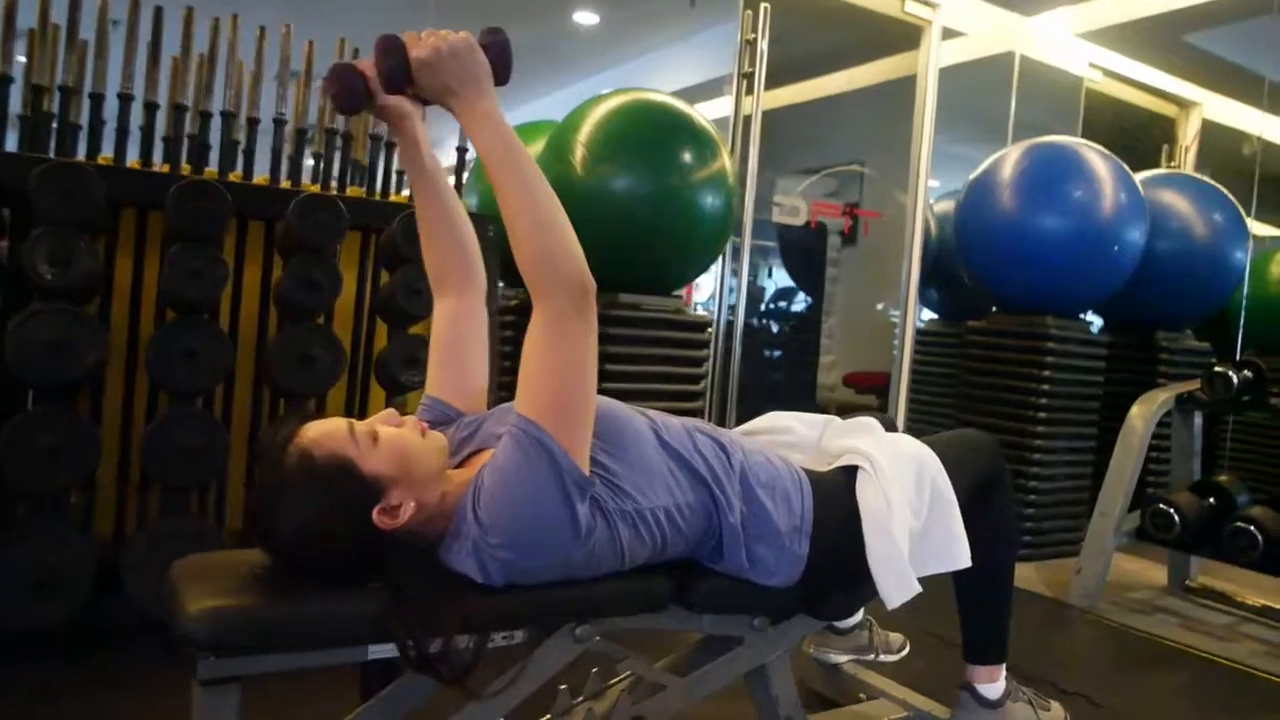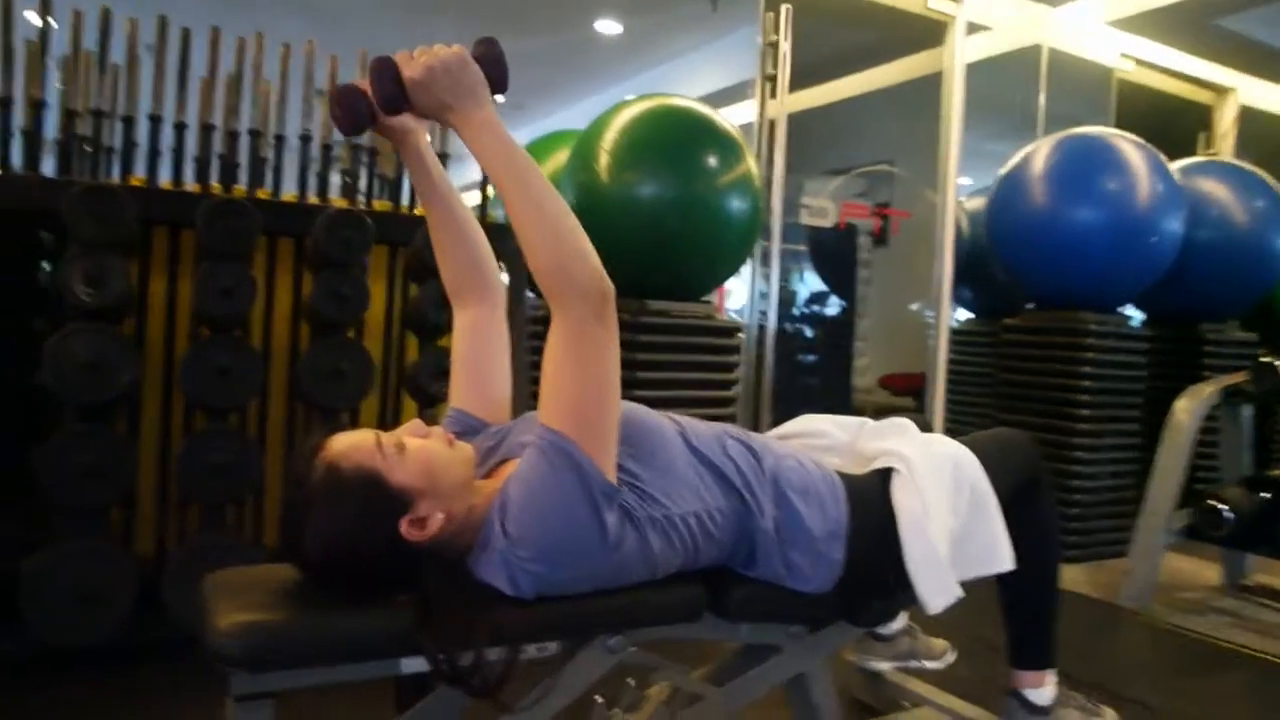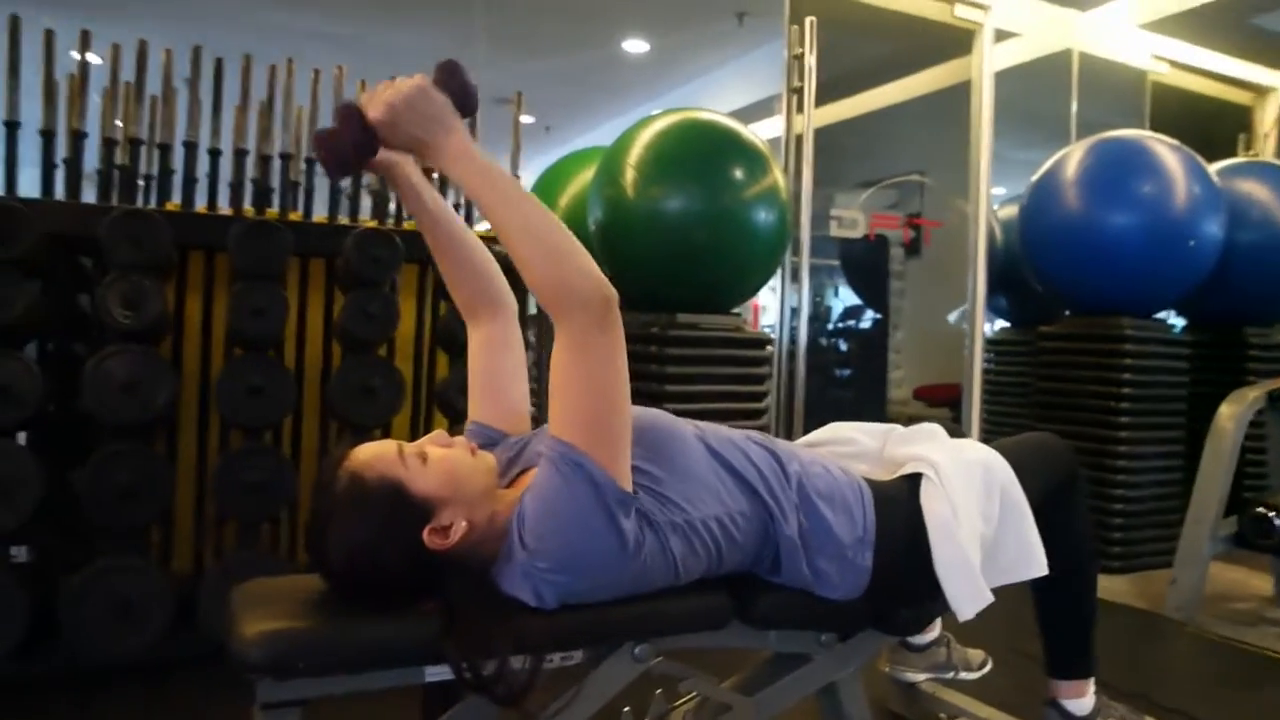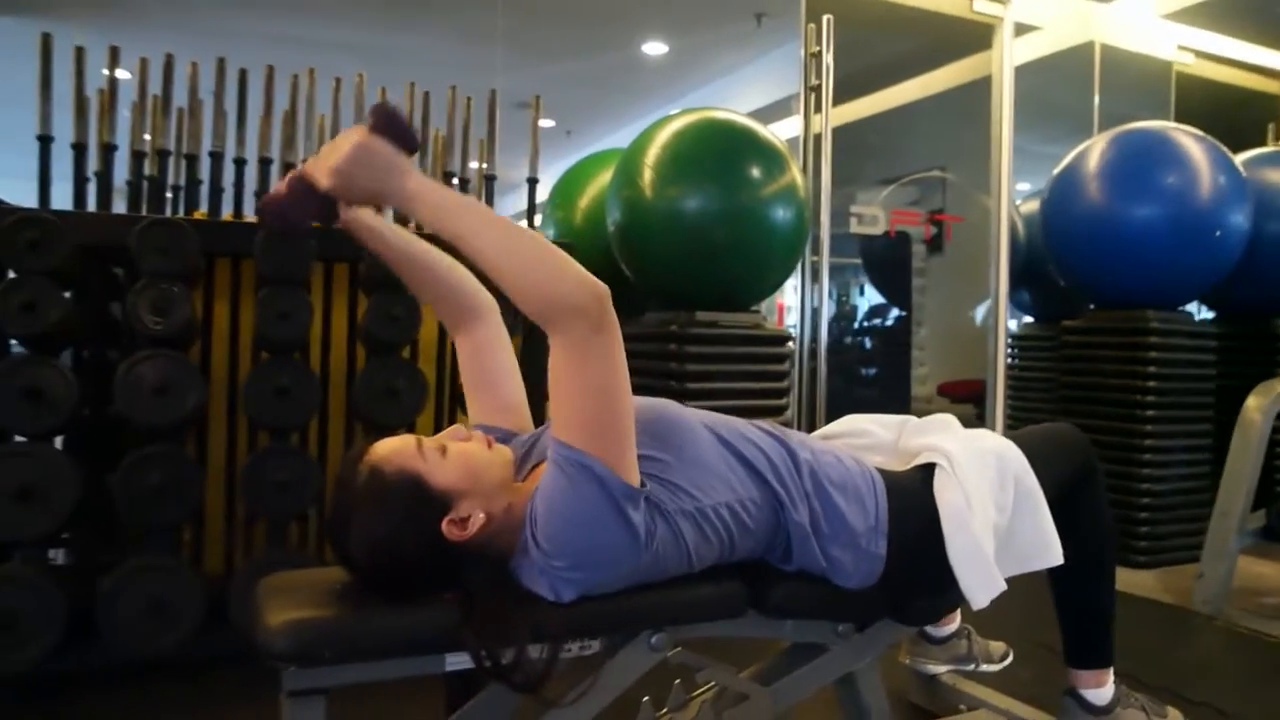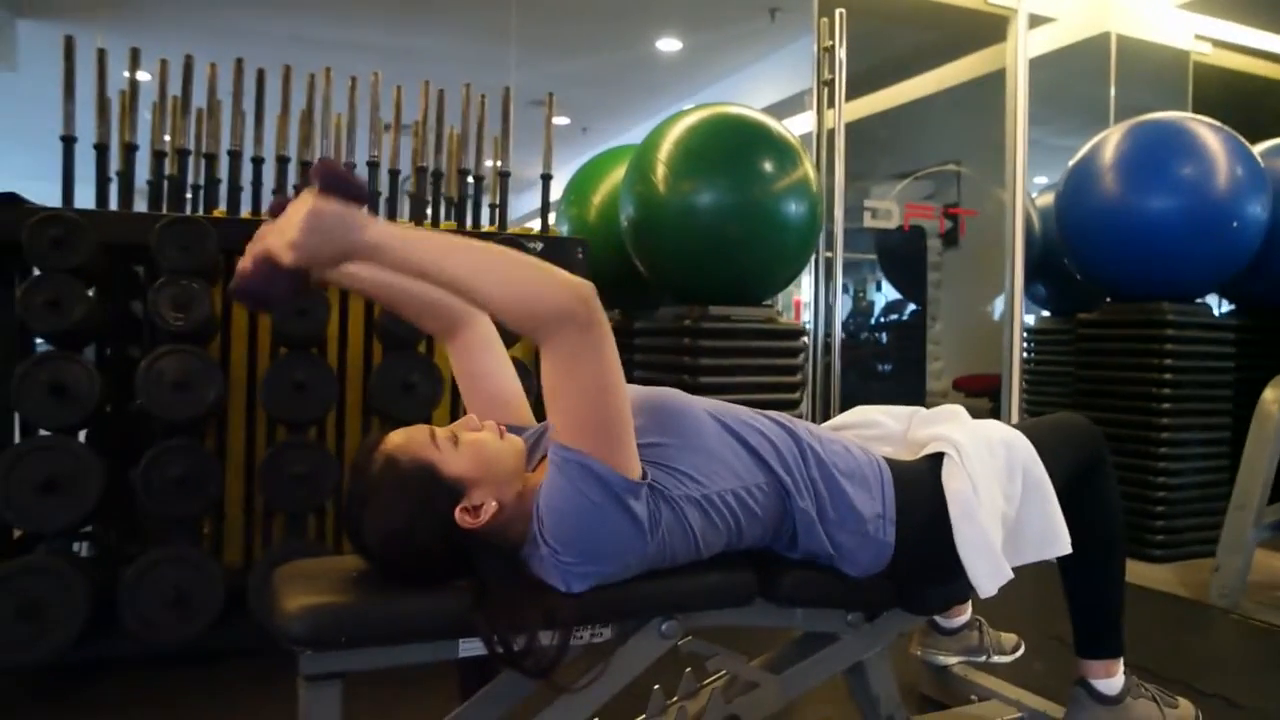
dt=0.2s
person 1, frame 1
left shoulder: (445, 447)
right shoulder: (517, 520)
left elbow: (459, 290)
right elbow: (568, 295)
left wrist: (410, 134)
right wrist: (474, 105)
right hip: (788, 529)
right knee: (979, 458)
left ankle: (840, 625)
person 1, frame 2
left shoulder: (473, 459)
right shoulder: (545, 529)
left elbow: (479, 300)
right elbow: (585, 302)
left wrist: (415, 152)
right wrist: (474, 118)
right hip: (822, 535)
left knee: (886, 436)
right knee: (1015, 459)
left ankle: (884, 630)
person 1, frame 3
left shoulder: (496, 470)
right shoulder: (561, 539)
left elbow: (492, 314)
right elbow: (589, 309)
left wrist: (406, 178)
right wrist: (447, 143)
right hip: (851, 542)
left knee: (921, 444)
right knee: (1050, 464)
left ankle: (919, 639)
person 1, frame 4
left shoulder: (507, 471)
right shoulder: (573, 533)
left elbow: (473, 318)
right elbow: (584, 313)
left wrist: (365, 221)
right wrist: (403, 184)
right hip: (867, 533)
left knee: (938, 448)
right knee: (1066, 455)
left ankle: (938, 632)
person 1, frame 5
left shoulder: (513, 470)
right shoulder: (581, 528)
left elbow: (463, 323)
right elbow: (573, 314)
left wrist: (339, 265)
right wrist: (359, 233)
right hip: (872, 520)
left knee: (945, 426)
right knee: (1076, 443)
left ankle: (951, 625)
